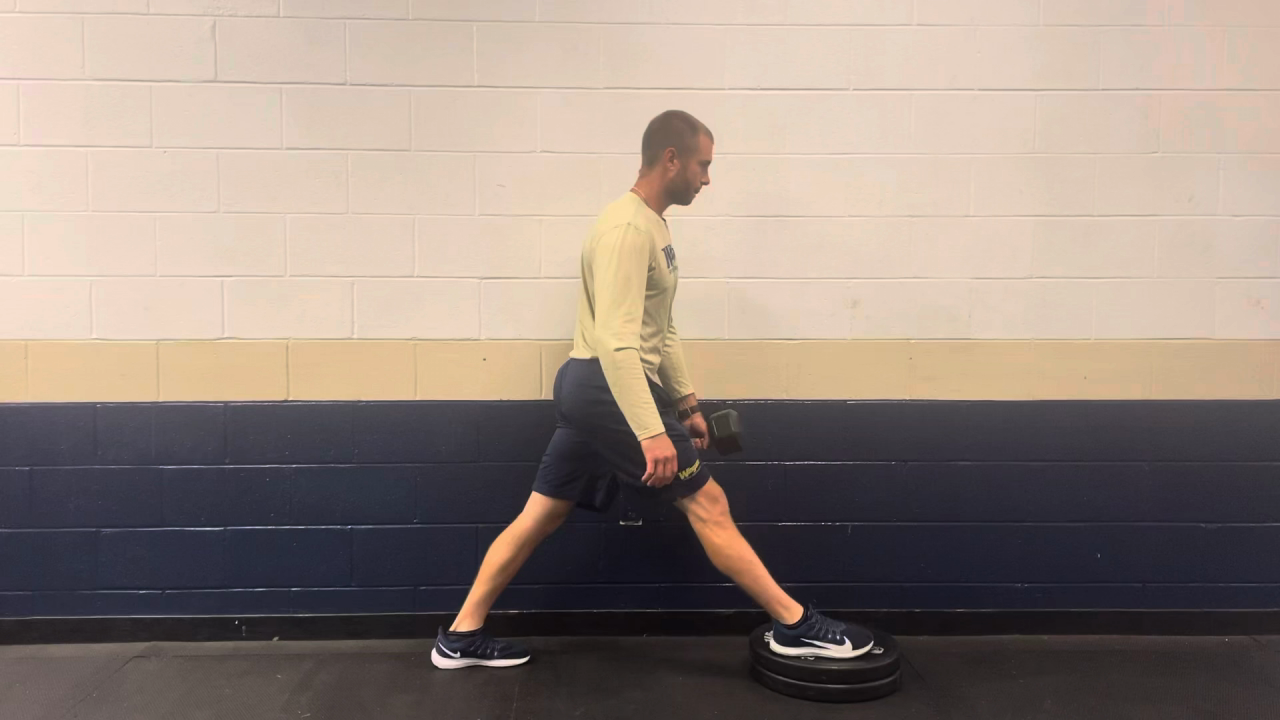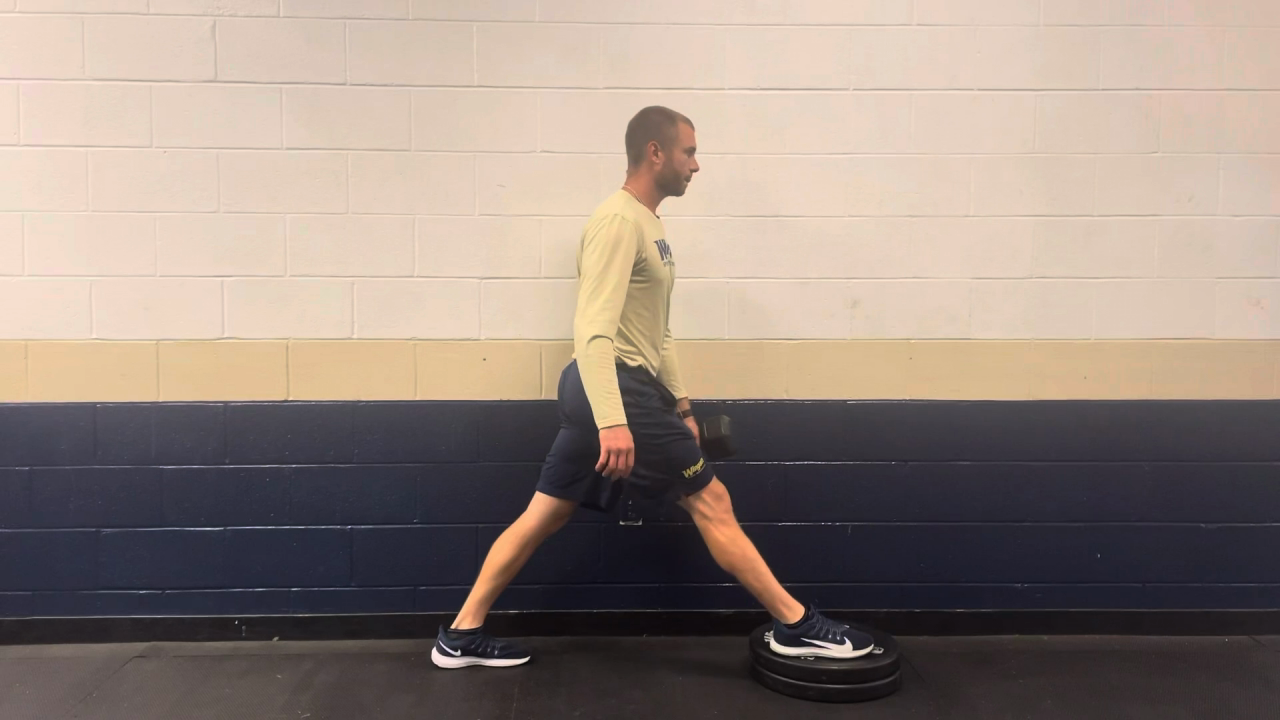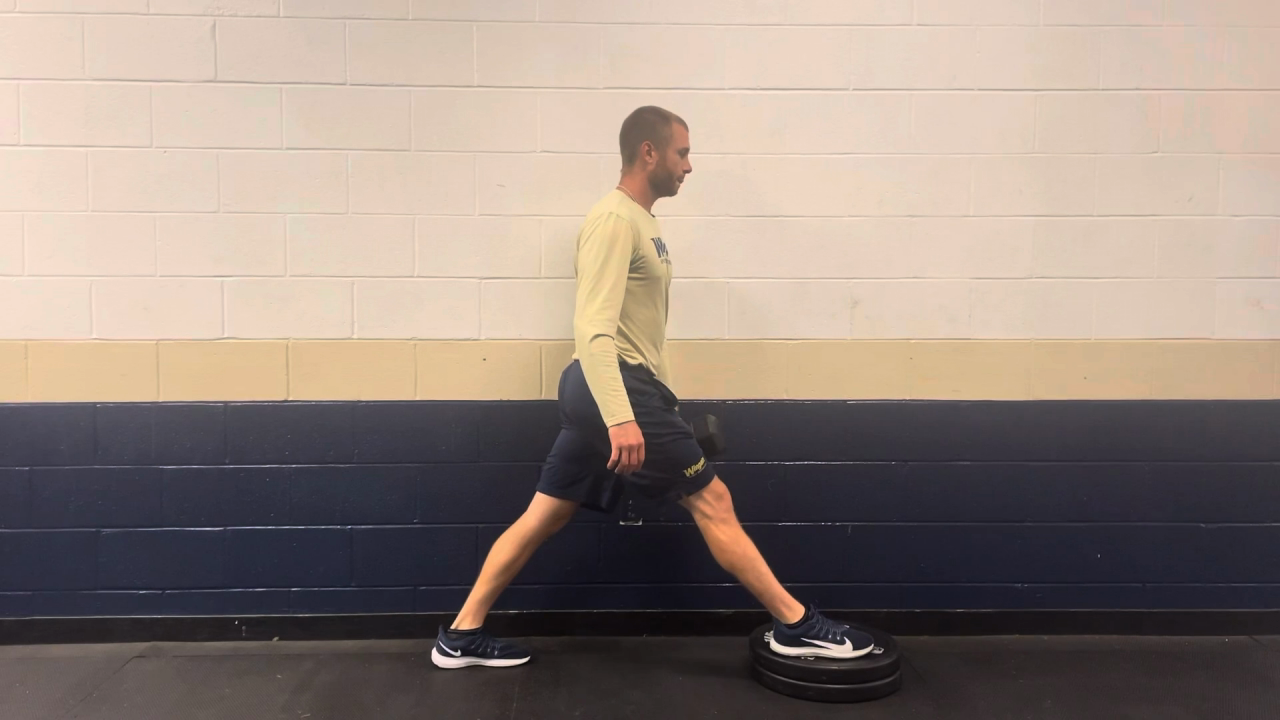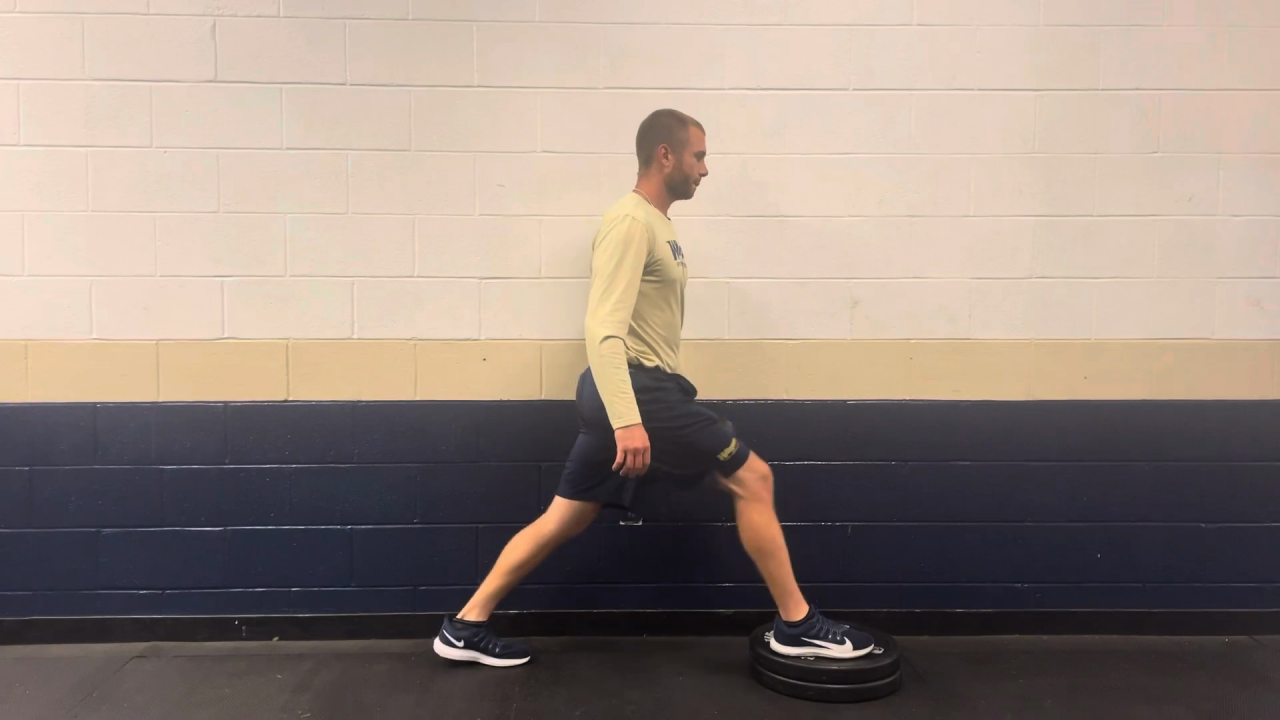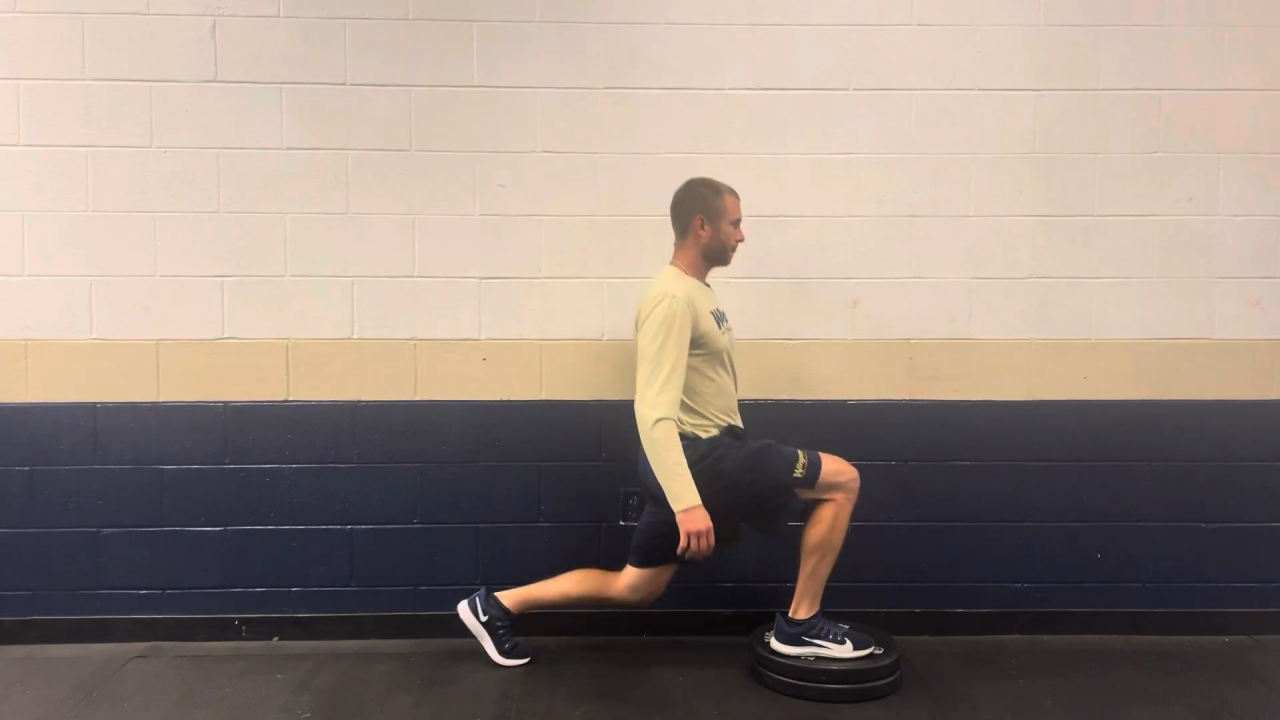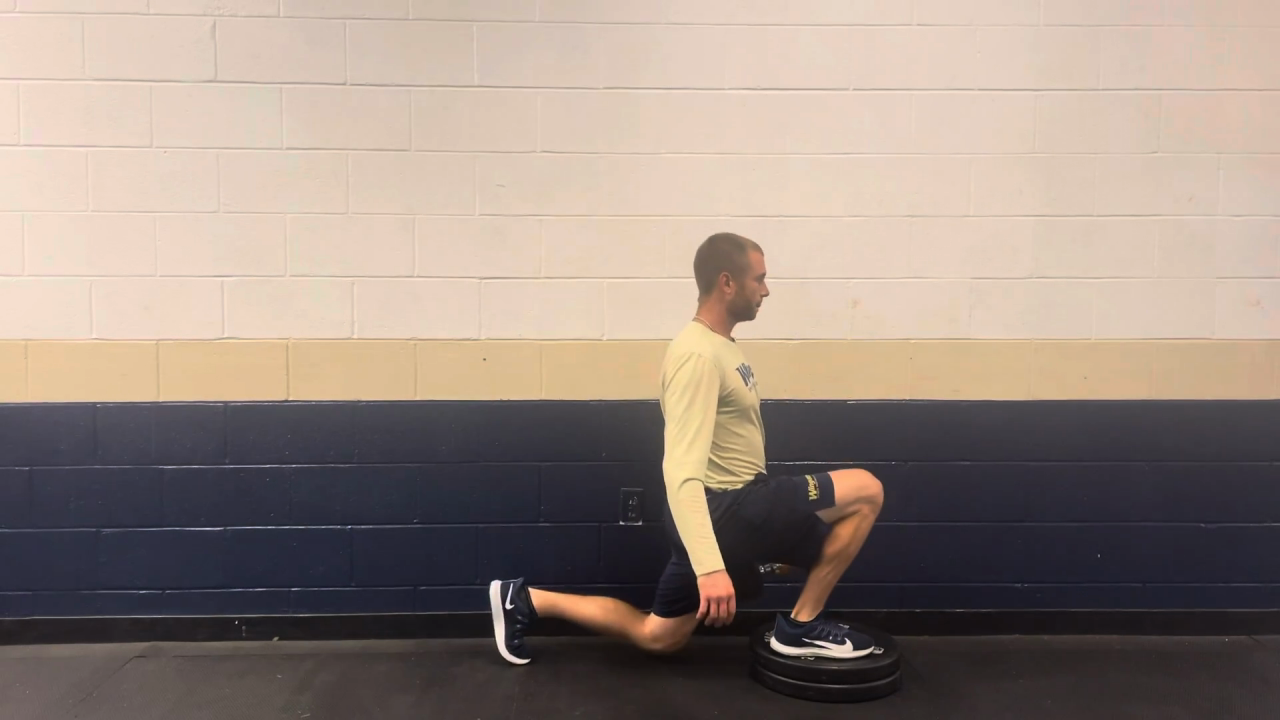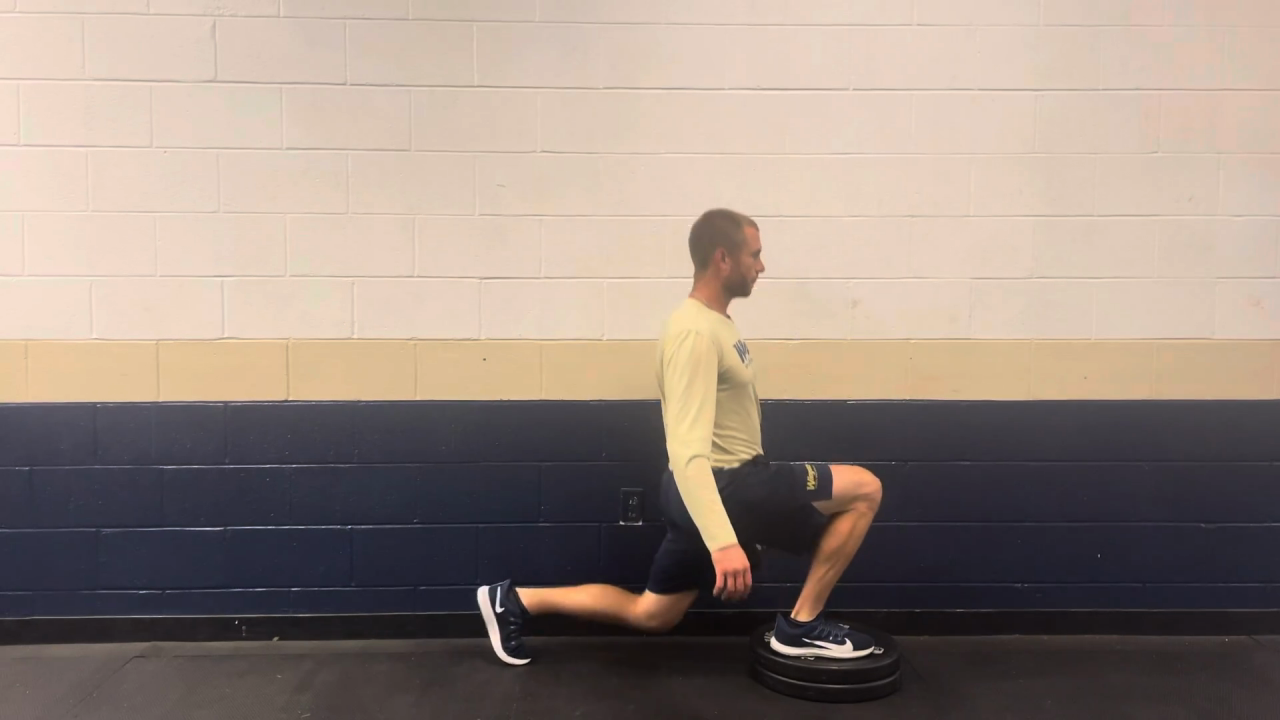
dt=0.5s
person 1, frame 1
left shoulder: (650, 224)
right shoulder: (628, 229)
left elbow: (659, 330)
right elbow: (616, 343)
left wrist: (687, 402)
right wrist: (653, 432)
left hip: (587, 387)
right hip: (605, 388)
left knee: (540, 514)
right knee: (707, 502)
left ankle: (461, 635)
right ankle: (797, 626)
person 1, frame 2
left shoulder: (646, 223)
right shoulder: (619, 222)
left elbow: (654, 330)
right elbow: (593, 329)
left wrist: (680, 404)
right wrist: (613, 420)
left hip: (600, 391)
right hip: (617, 388)
left knee: (545, 513)
right knee: (711, 501)
left ankle: (462, 633)
right ankle: (796, 625)
person 1, frame 3
left shoulder: (639, 221)
right shoulder: (615, 220)
right elbow: (593, 329)
left wrist: (662, 401)
right wrist: (622, 418)
left hip: (598, 390)
right hip: (616, 388)
left knee: (544, 514)
right knee: (712, 501)
left ankle: (462, 633)
right ankle: (797, 625)
person 1, frame 4
left shoulder: (652, 222)
right shoulder: (632, 221)
right elbow: (604, 330)
right wrist: (629, 420)
left hip: (626, 390)
right hip: (636, 389)
left knee: (564, 517)
right knee: (752, 479)
left ankle: (467, 625)
right ankle: (798, 624)
person 1, frame 5
left shoulder: (693, 290)
right shoulder: (672, 298)
right elbow: (655, 412)
right wrist: (686, 502)
left hip: (701, 453)
right hip: (699, 457)
left knee: (635, 586)
right knee: (842, 480)
left ankle: (495, 606)
right ankle: (801, 624)
person 1, frame 6
left shoulder: (719, 345)
right shoulder: (698, 356)
right elbow: (682, 472)
left wrist: (769, 532)
right wrist: (709, 568)
left hip: (730, 504)
right hip: (726, 510)
left knee: (658, 636)
right knee: (866, 491)
left ankle: (523, 600)
right ankle: (802, 624)
person 1, frame 7
left shoulder: (714, 322)
right shoulder: (696, 333)
right elbow: (688, 452)
right wrist: (723, 541)
left hip: (724, 484)
right hip: (726, 487)
left knee: (654, 612)
right knee: (863, 490)
left ankle: (513, 602)
right ankle: (803, 625)
